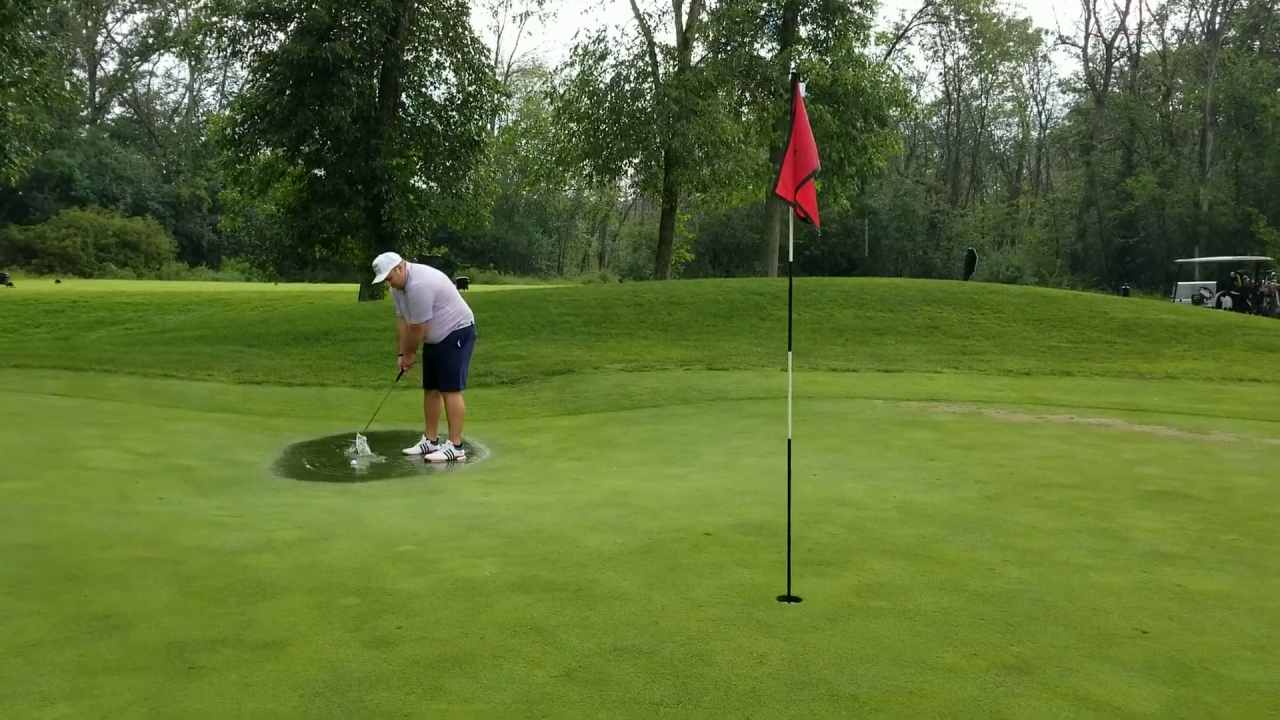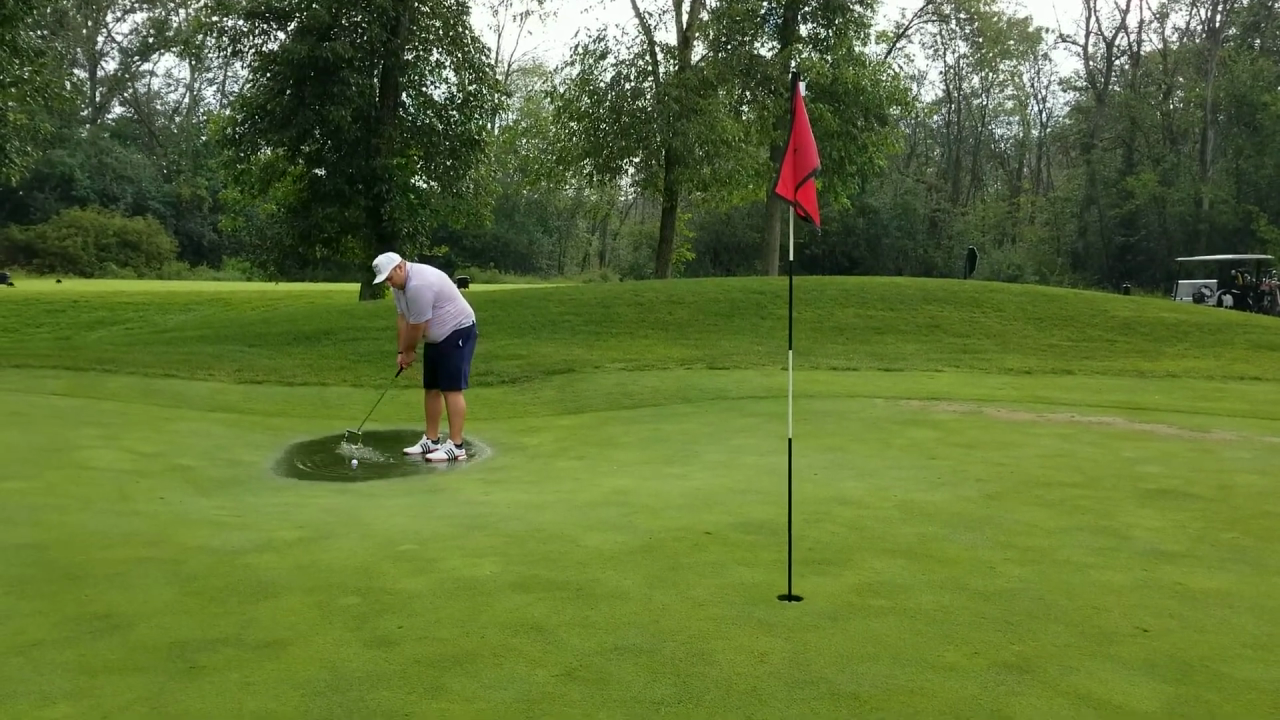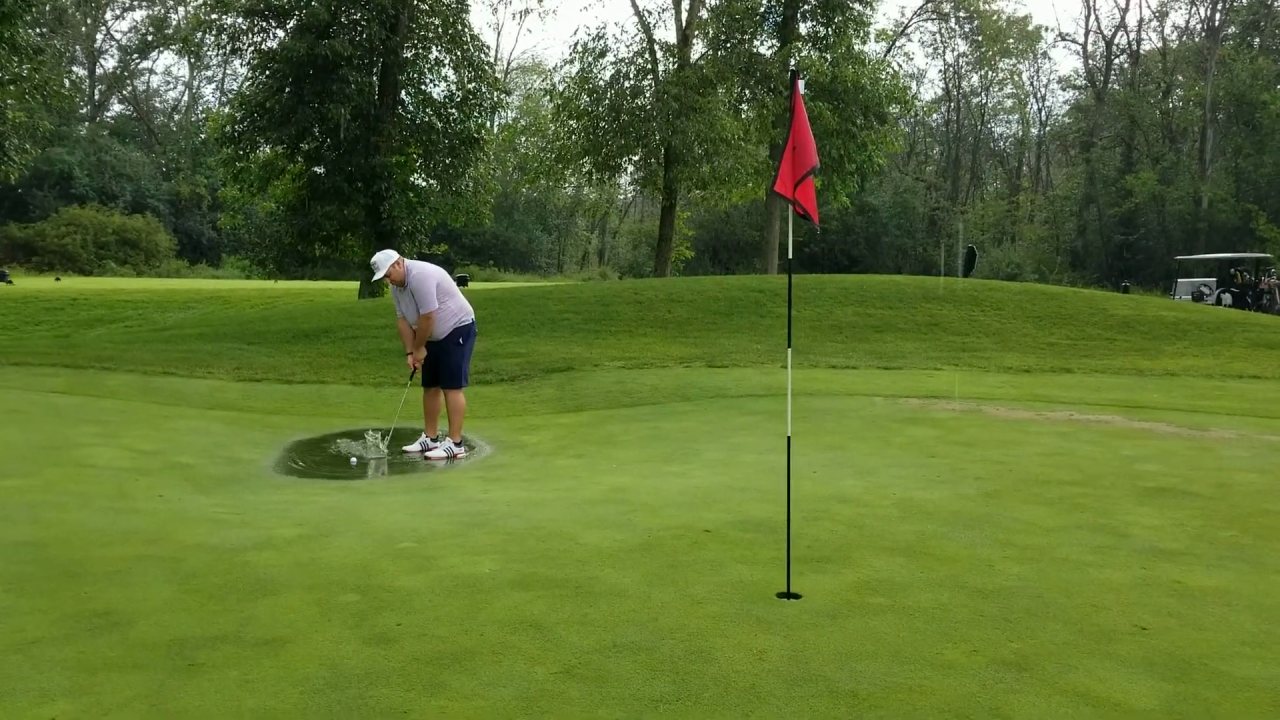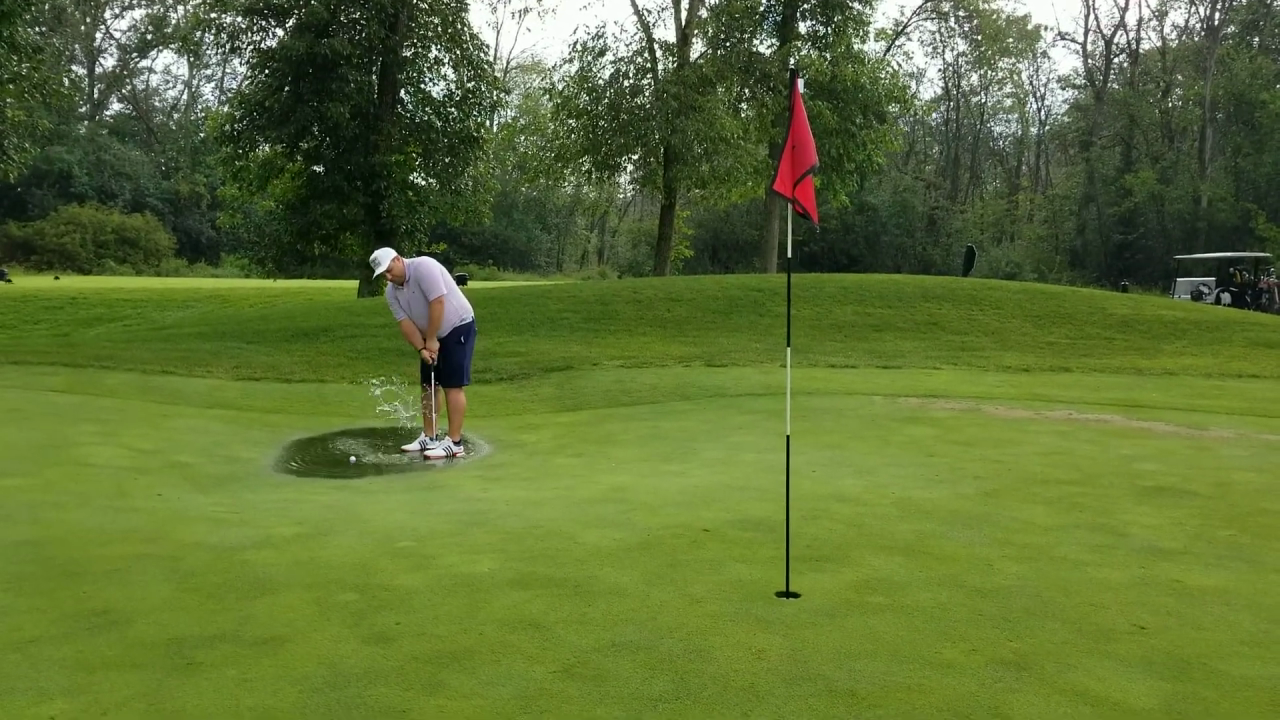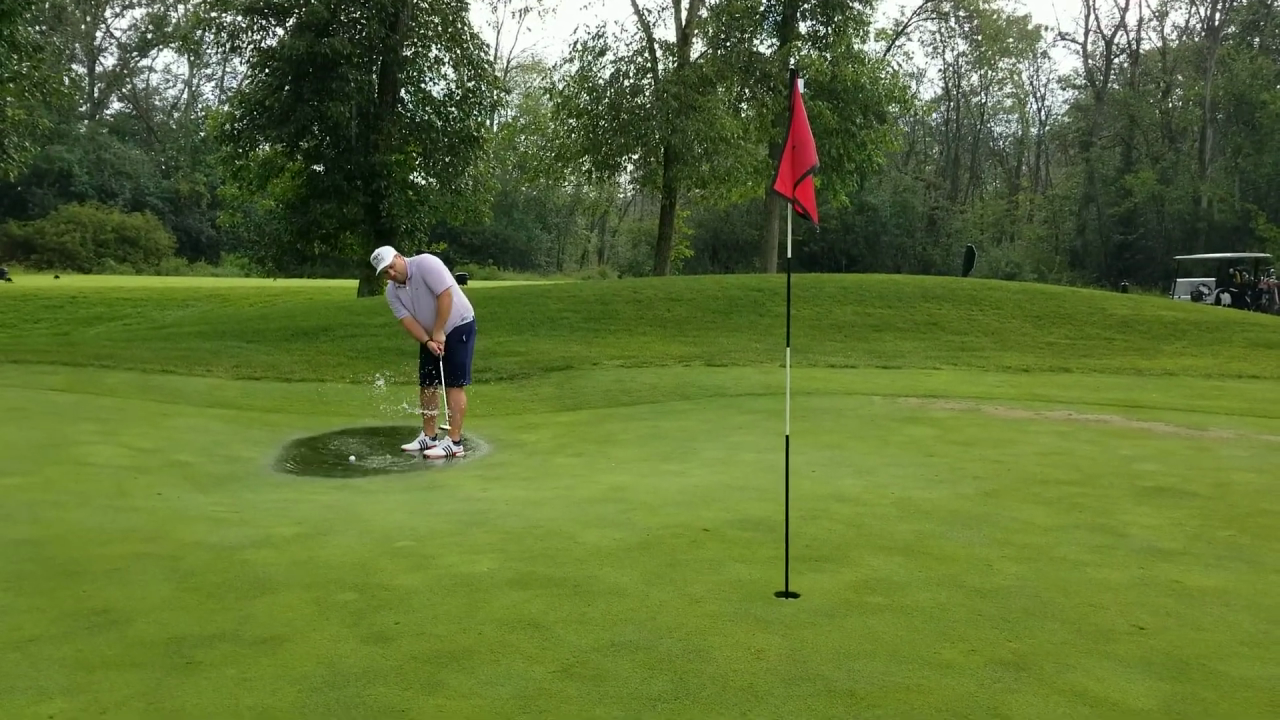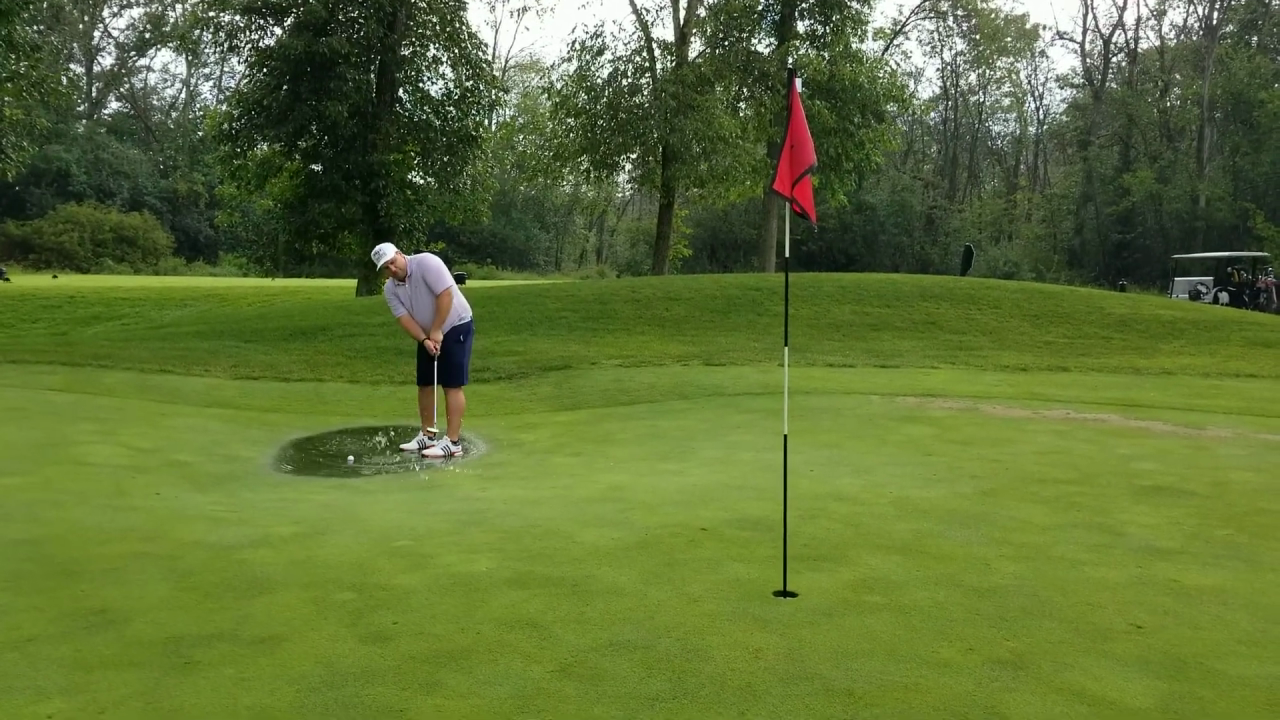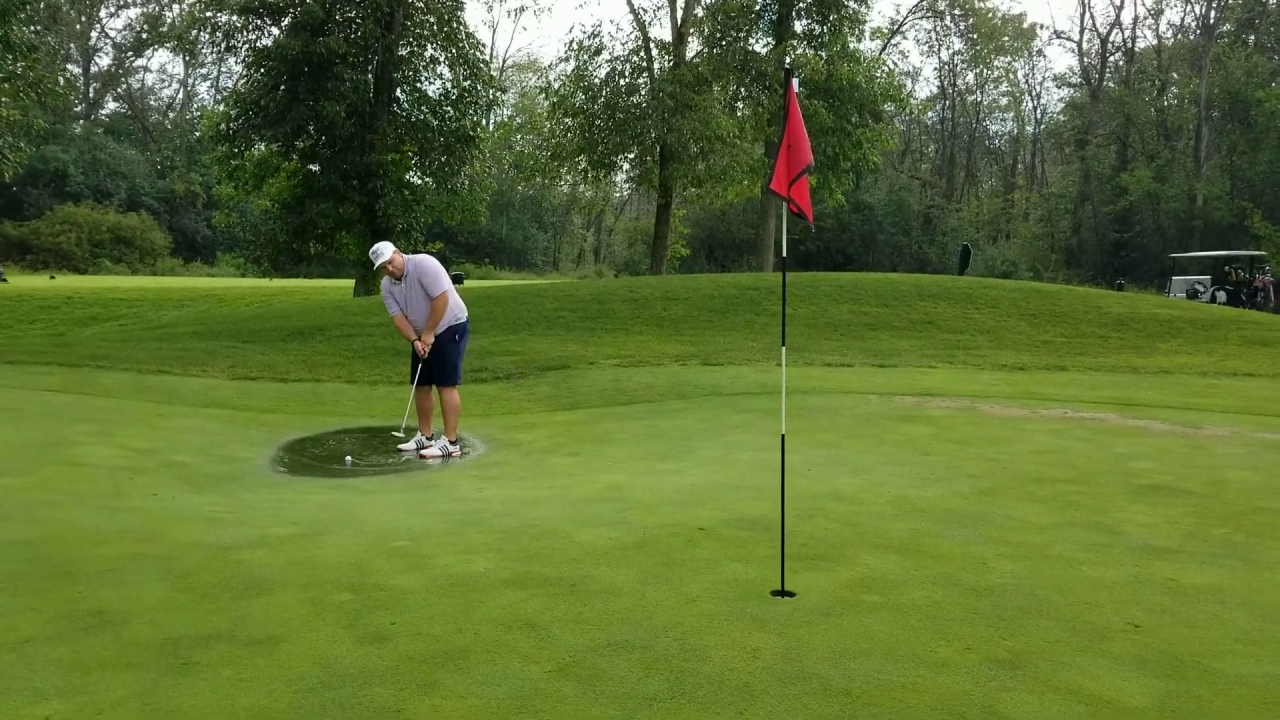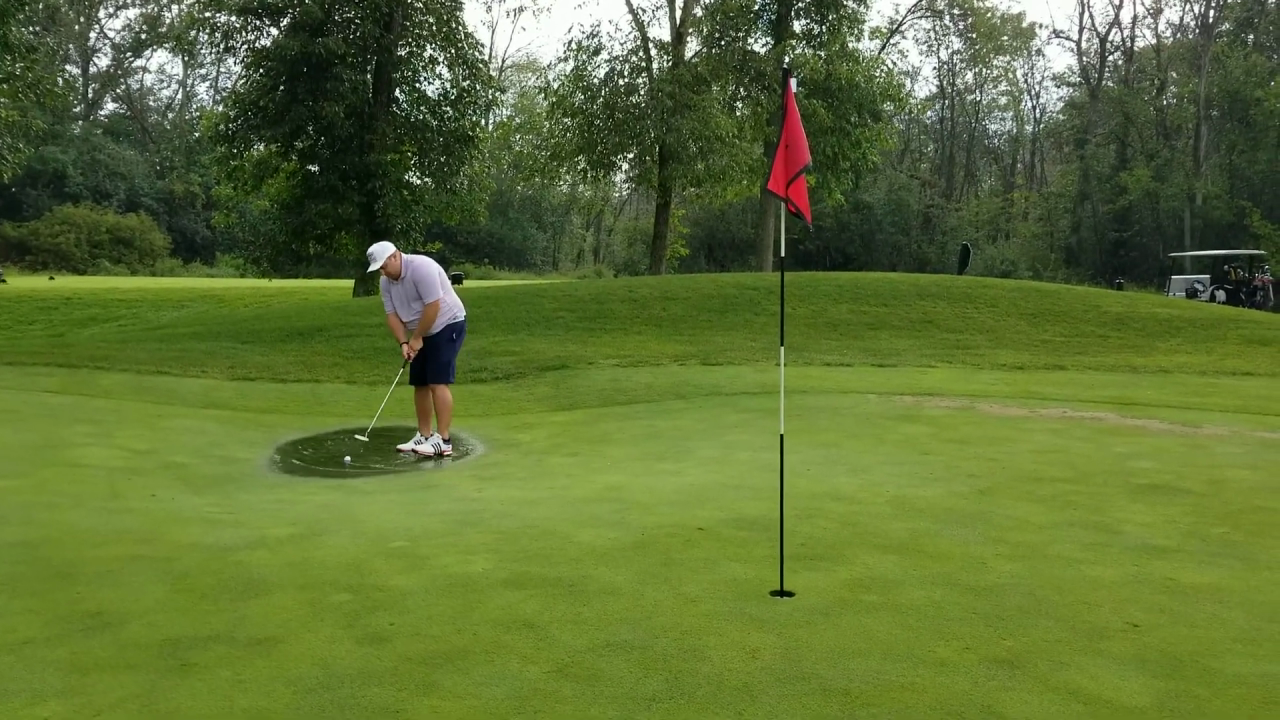
dt=0.2s
person 1, frame 1
left shoulder: (420, 284)
right shoulder: (398, 286)
left elbow: (418, 327)
right elbow: (402, 320)
left wrist: (410, 354)
right wrist: (402, 353)
left hip: (457, 333)
right hip: (434, 339)
left knee: (450, 389)
right knee: (431, 389)
left ankle: (455, 446)
right ankle: (430, 441)
person 1, frame 2
left shoulder: (419, 284)
right shoulder: (401, 285)
left elbow: (417, 327)
right elbow: (402, 318)
left wrist: (408, 352)
right wrist: (401, 351)
left hip: (458, 332)
right hip: (436, 338)
left knee: (451, 389)
right knee: (431, 388)
left ankle: (456, 446)
right ankle: (431, 440)
person 1, frame 3
left shoulder: (420, 276)
right shoulder: (397, 285)
left elbow: (427, 318)
right elbow: (403, 320)
left wrist: (420, 349)
right wrist: (410, 353)
left hip: (458, 330)
right hip: (434, 337)
left knee: (452, 387)
right knee: (430, 387)
left ankle: (455, 443)
right ankle: (430, 438)
person 1, frame 4
left shoulder: (423, 267)
right shoulder: (391, 290)
left elbow: (438, 303)
right elbow: (405, 322)
left wrist: (432, 340)
right wrist: (421, 348)
left hip: (458, 329)
right hip: (432, 337)
left knee: (453, 386)
right knee: (428, 386)
left ankle: (454, 442)
right ankle: (429, 437)
person 1, frame 5
left shoulder: (425, 264)
right shoulder: (392, 291)
left elbow: (445, 295)
right elbow: (407, 320)
left wrist: (439, 332)
right wrist: (428, 341)
left hip: (458, 328)
right hip: (431, 336)
left knee: (454, 385)
right knee: (427, 385)
left ankle: (454, 442)
right ankle: (429, 436)
person 1, frame 6
left shoulder: (426, 263)
right shoulder: (390, 289)
left elbow: (446, 295)
right elbow: (404, 318)
left wrist: (437, 331)
right wrist: (424, 339)
left hip: (455, 328)
right hip: (428, 336)
left knee: (452, 385)
right knee: (425, 385)
left ankle: (452, 442)
right ankle: (427, 436)
person 1, frame 7
left shoulder: (424, 264)
right shoulder: (387, 285)
left elbow: (441, 298)
right elbow: (397, 317)
left wrist: (428, 333)
right wrist: (415, 340)
left hip: (450, 329)
right hip: (422, 336)
left knee: (446, 385)
right knee: (421, 385)
left ankle: (450, 442)
right ankle: (425, 436)
person 1, frame 8
left shoulder: (421, 267)
right shoulder: (385, 282)
left elbow: (433, 306)
right elbow: (392, 315)
left wrist: (417, 338)
right wrist: (404, 343)
left hip: (447, 327)
right hip: (420, 336)
left knee: (438, 383)
right knee: (420, 385)
left ankle: (442, 440)
right ankle: (424, 436)
